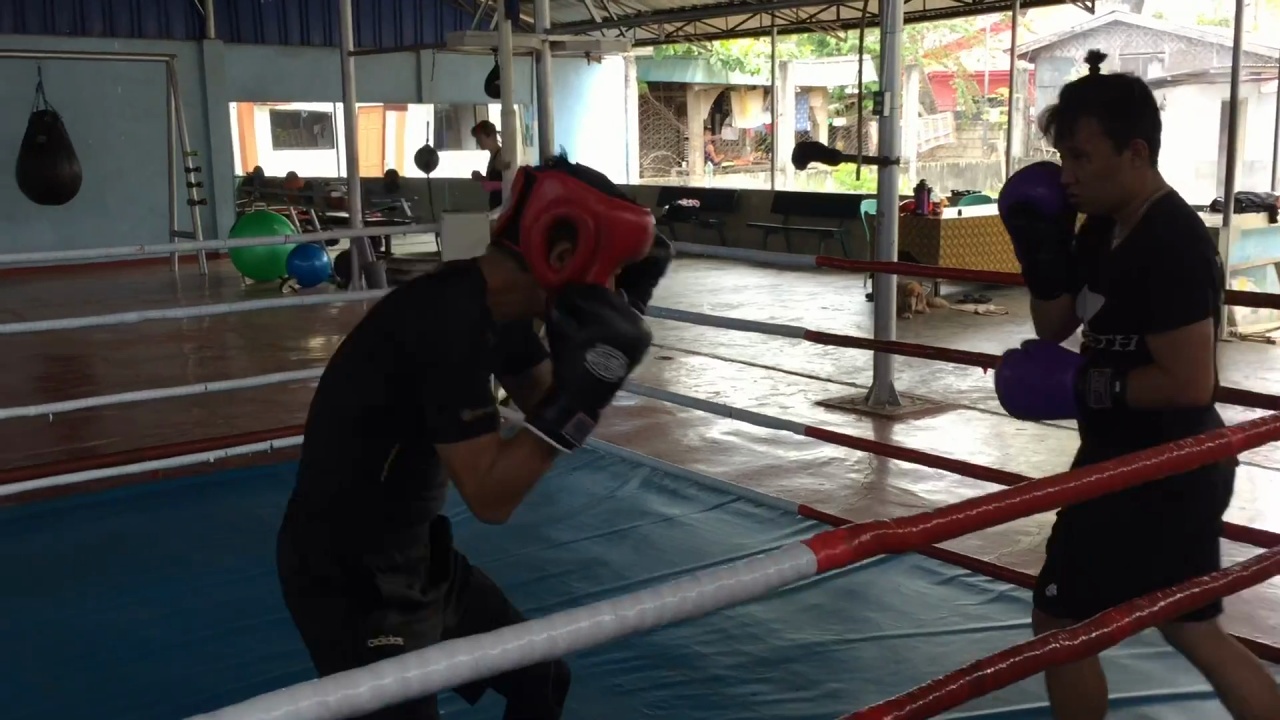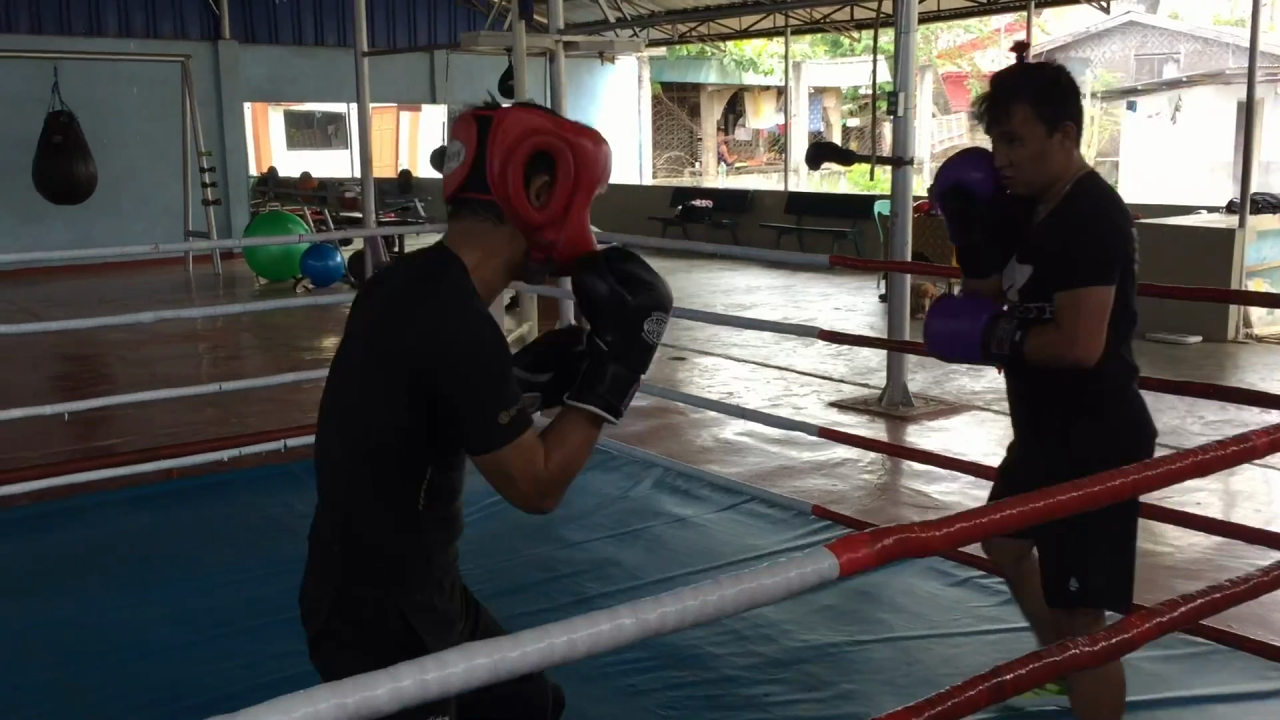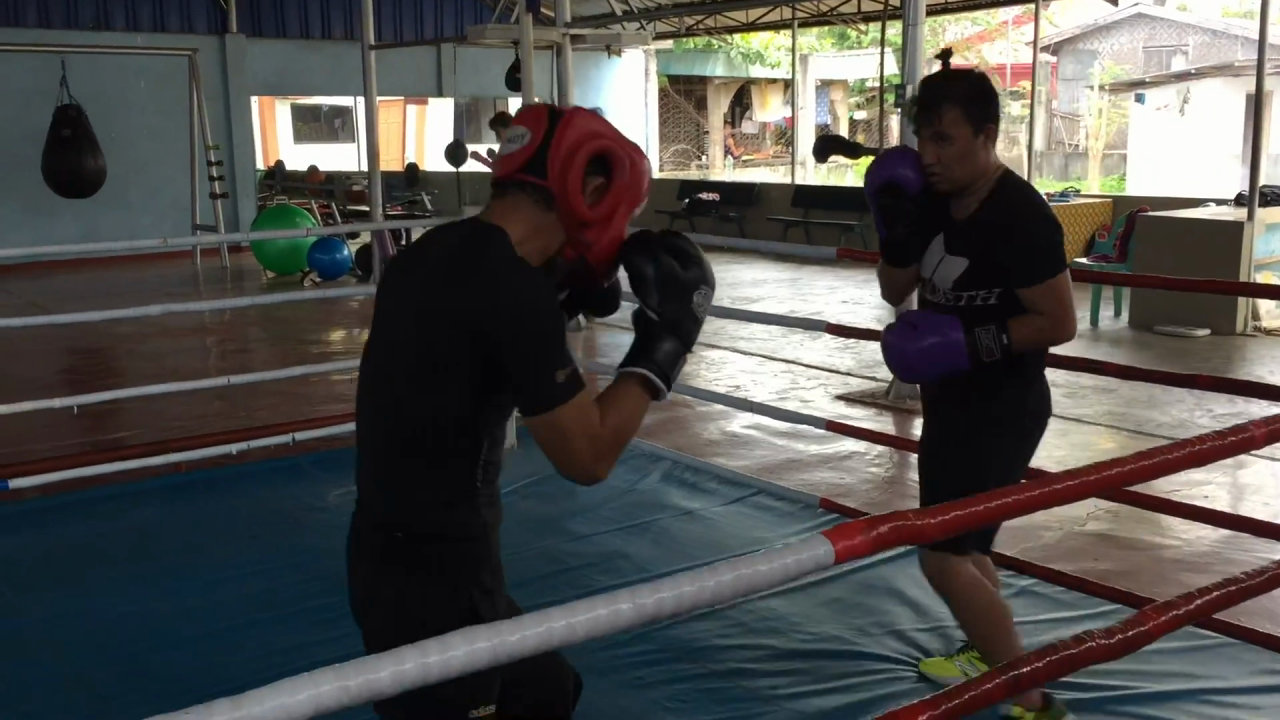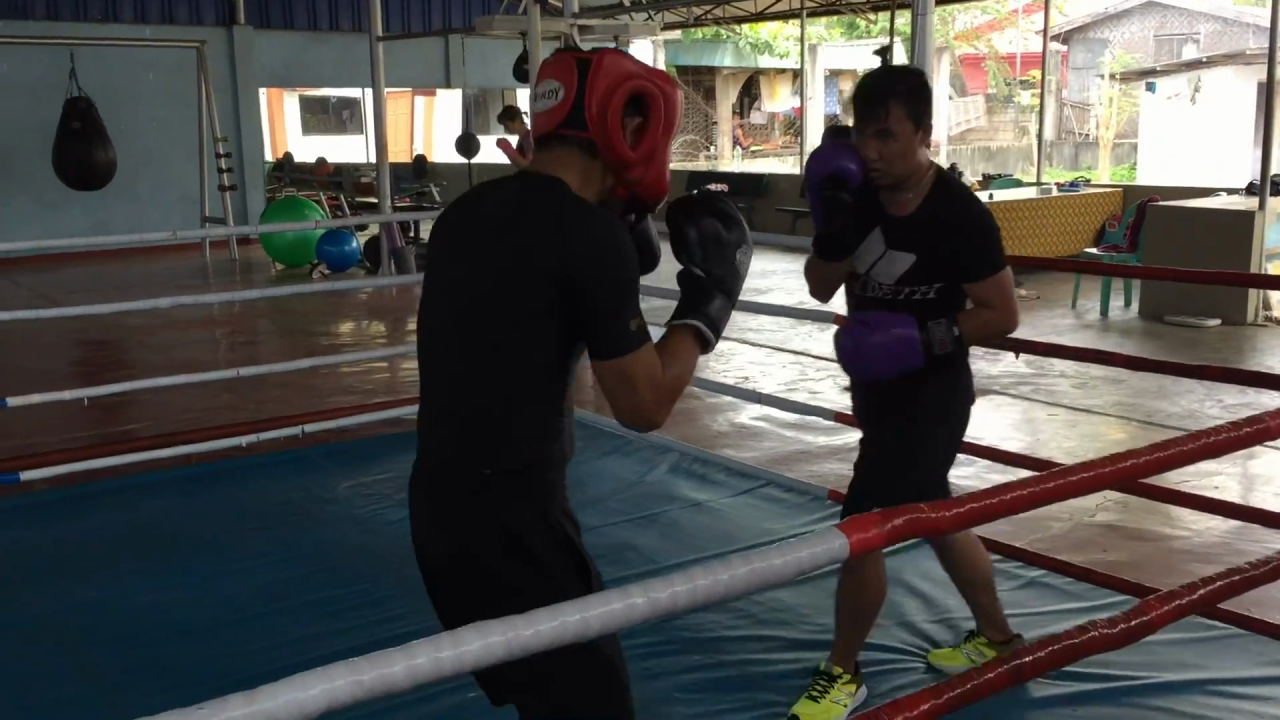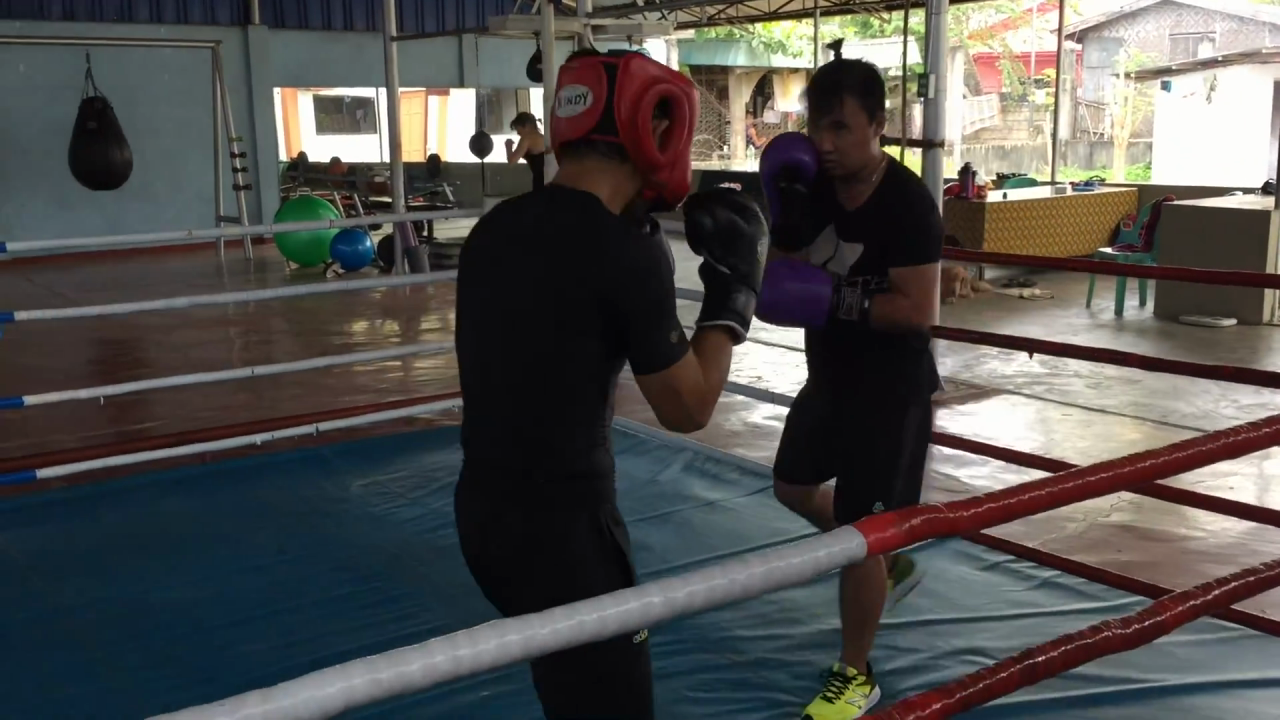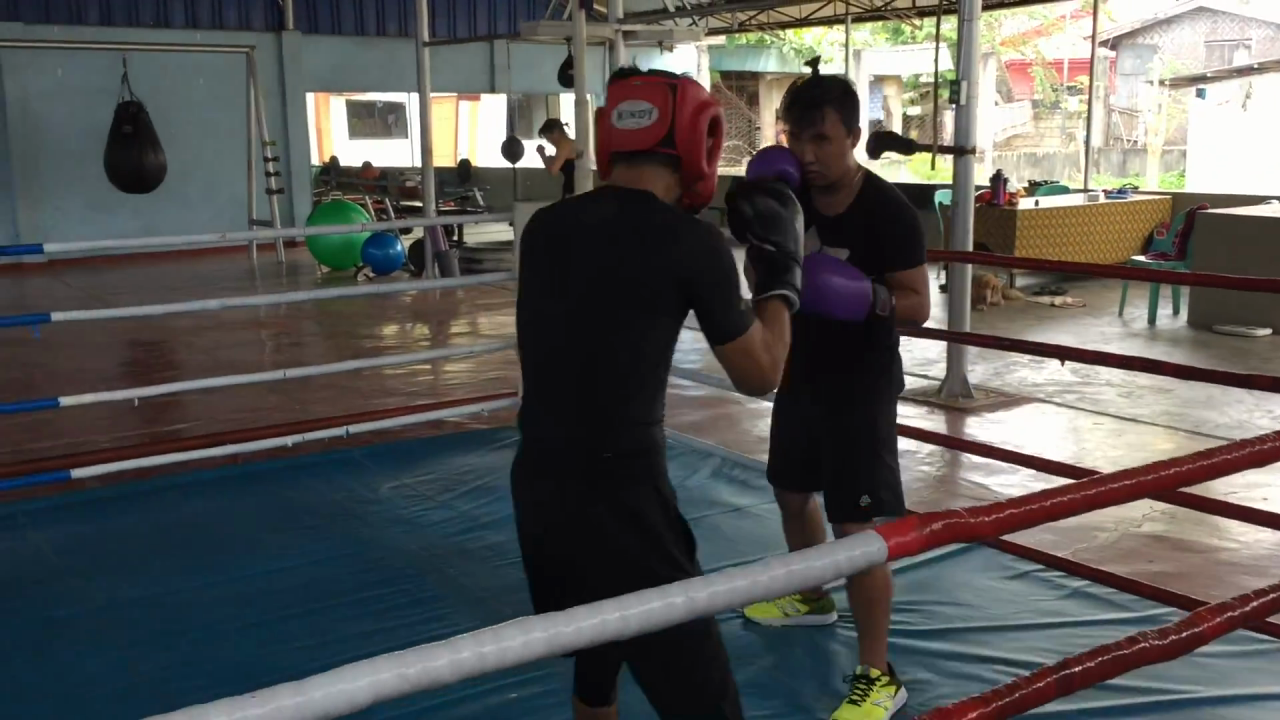
dt=0.3s
person 1, frame 1
left shoulder: (1171, 248)
right shoulder: (1104, 227)
left elbow: (1189, 384)
right elbow: (1055, 326)
left wrist: (1086, 388)
right wrist: (1041, 254)
left hip: (1153, 478)
right hip: (1179, 471)
left knee: (1057, 624)
right knee: (1193, 628)
person 1, frame 2
left shoulder: (1091, 219)
right shoulder: (1024, 203)
left elbow: (1080, 344)
right elbow: (986, 299)
left wrist: (993, 339)
right wrist: (972, 235)
left hip: (1096, 440)
right hip: (1048, 429)
left knee: (1079, 610)
right knee: (1006, 540)
person 1, frame 3
left shoulder: (1021, 216)
right shoulder: (934, 199)
left elbow: (1057, 322)
right elbow: (896, 291)
left wrist: (972, 344)
right wrist: (895, 232)
left hip: (1000, 409)
right hip: (952, 405)
left knee: (945, 554)
right knee: (952, 543)
right ankle: (988, 654)
person 1, frame 4
left shoulder: (959, 214)
right shoulder: (854, 192)
left elbow: (1000, 316)
right elbow: (818, 285)
left wrist: (928, 341)
right wrist: (829, 230)
left hip: (928, 396)
right hip: (879, 389)
right ankle: (995, 636)
person 1, frame 5
left shoulder: (908, 203)
right shoulder: (813, 186)
left elbow: (918, 311)
right elbow: (778, 274)
left wrist: (837, 302)
right wrist: (782, 217)
left hip: (892, 385)
right hip: (831, 373)
left knee: (858, 531)
right knee: (792, 484)
right ankle: (891, 566)
person 1, frame 6
left shoulder: (888, 210)
right shoulder: (789, 194)
left elbow: (918, 305)
left wrist: (865, 301)
left hip: (862, 381)
right hip: (801, 371)
left knee: (855, 523)
right knee: (791, 493)
right ankle: (812, 597)
person 2, frame 1
left shoulder: (488, 305)
right shoulder: (449, 323)
left elbow: (551, 398)
right elbow: (491, 497)
left wrist: (621, 308)
right wrist: (587, 390)
left hip: (406, 546)
right hip: (345, 564)
person 2, frame 2
left shoulder: (416, 282)
right shoulder: (455, 323)
right elbow: (538, 488)
left wrist: (525, 379)
right wrist: (618, 362)
left hip: (413, 587)
right hip: (380, 608)
person 2, frame 3
left shoulder: (435, 255)
right shoulder: (511, 287)
right elbow: (585, 456)
right wrist: (666, 338)
left hip: (406, 558)
right hip: (429, 582)
person 2, frame 4
left shoulder: (466, 213)
right shoulder: (590, 233)
right elbow: (642, 404)
right wrist: (709, 296)
left hip: (441, 504)
right hip: (513, 515)
person 2, frame 5
left shoulder: (494, 228)
right shoulder: (625, 251)
right elbow: (686, 408)
right wrist: (733, 289)
left hip: (484, 508)
right hip: (561, 521)
person 2, frame 6
left shoulder: (543, 228)
right shoulder: (692, 241)
right elbow: (758, 375)
right wrist: (780, 265)
left hip: (539, 485)
right hip: (620, 497)
left knee: (595, 657)
